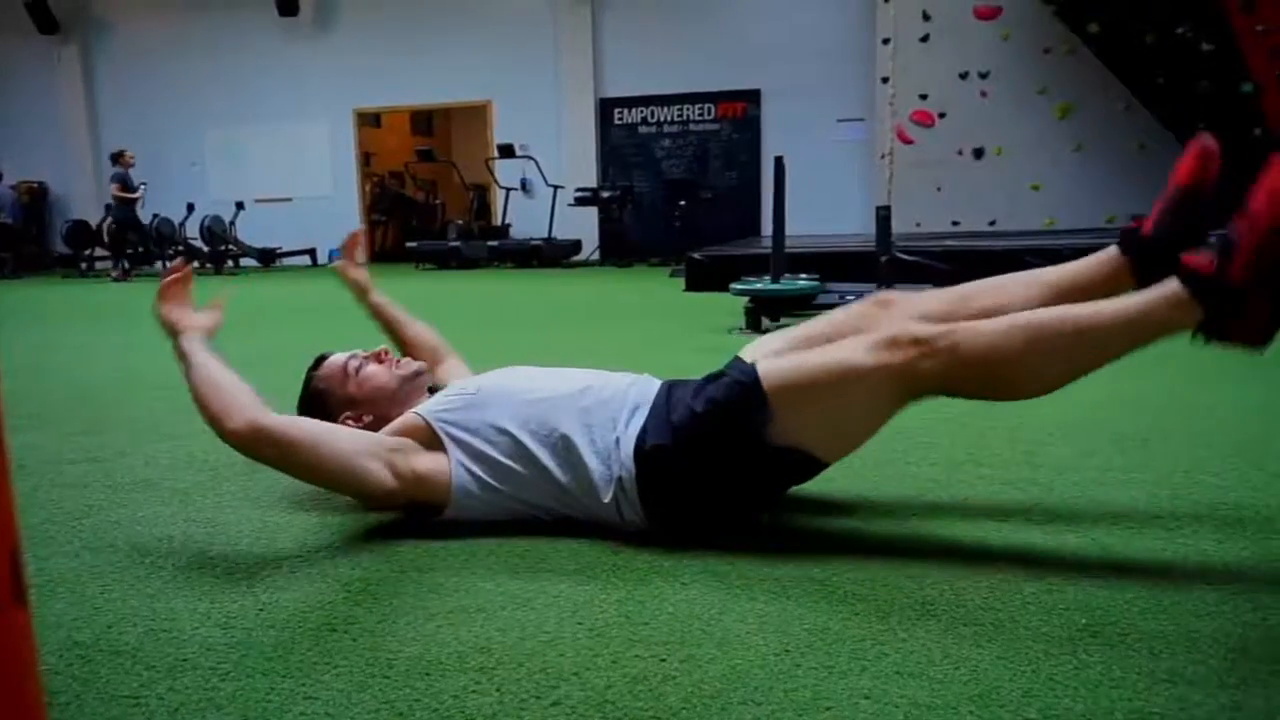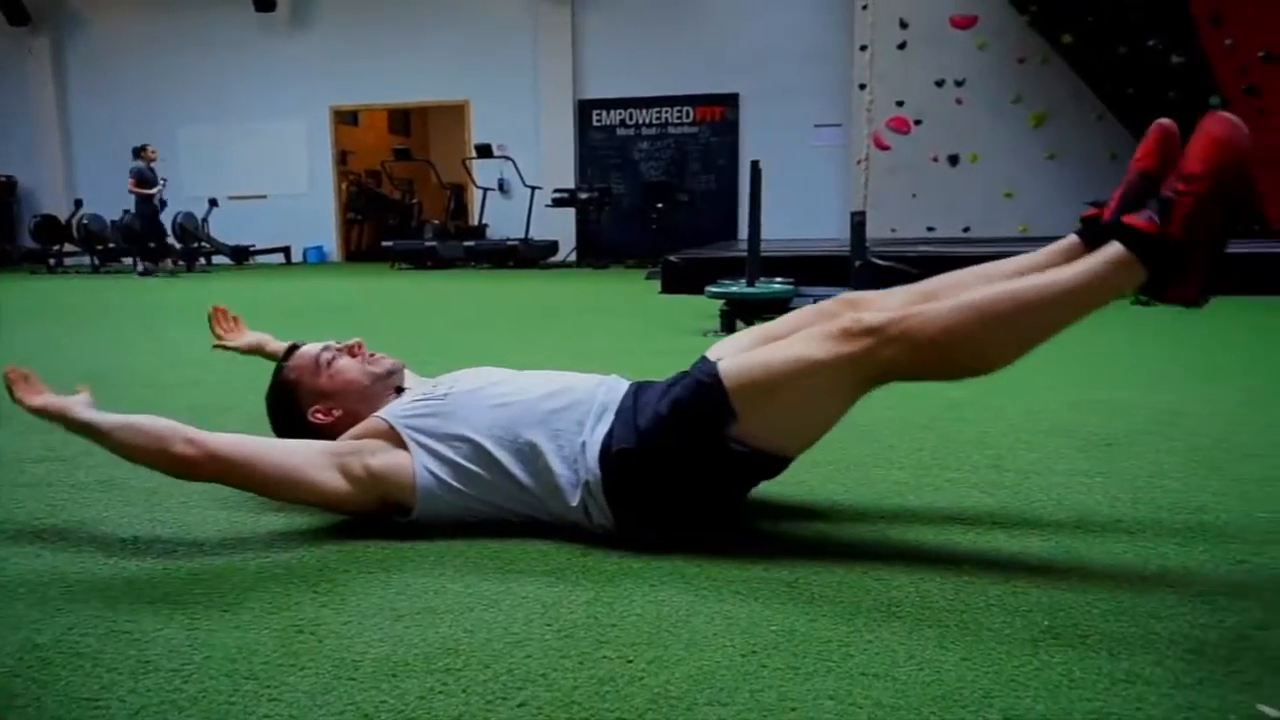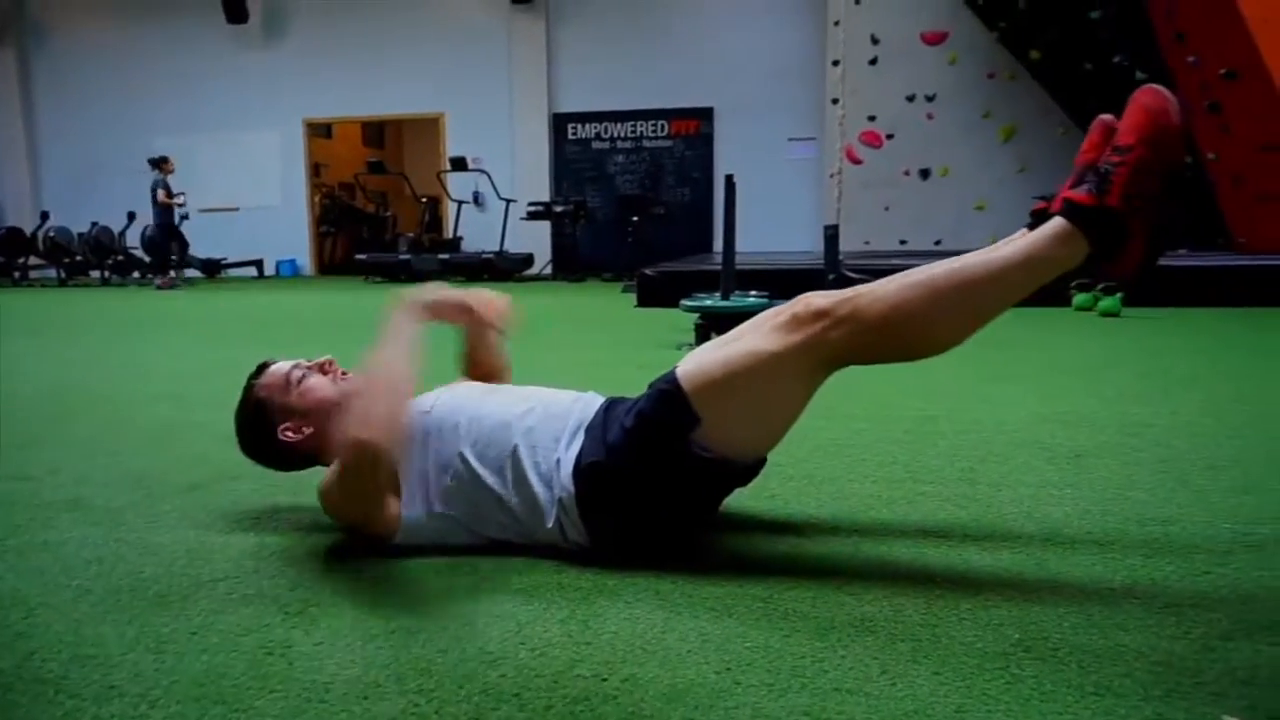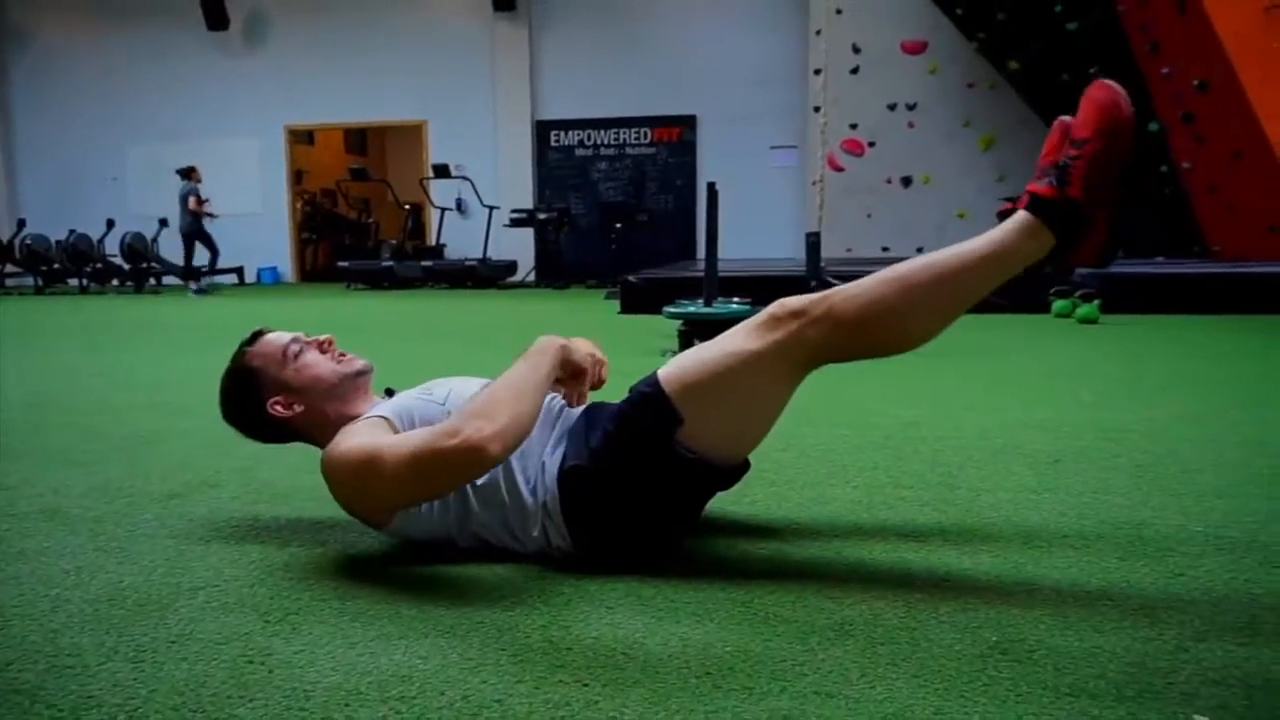
dt=0.5s
person 1, frame 1
left shoulder: (456, 406)
right shoulder: (400, 464)
left elbow: (435, 352)
right elbow: (256, 427)
left wrist: (368, 289)
right wrist: (196, 341)
left hip: (686, 420)
right hip: (677, 465)
left knee: (898, 312)
right knee: (918, 348)
left ankle: (1143, 257)
person 1, frame 2
left shoulder: (416, 405)
right shoulder: (360, 462)
left elbow: (348, 365)
right elbow: (199, 448)
left wrist: (259, 343)
left hip: (647, 416)
right hip: (644, 464)
left knee: (854, 310)
right knee: (874, 338)
left ankle: (1099, 243)
right ankle: (1144, 254)
person 1, frame 3
left shoulder: (404, 435)
right shoulder: (353, 487)
left elbow: (490, 378)
right elbow: (371, 441)
left wrist: (477, 321)
right wrist: (410, 313)
left hip: (625, 449)
right hip: (619, 483)
left knee: (820, 317)
right knee: (822, 322)
left ankle: (1067, 226)
right ankle: (1088, 231)
person 1, frame 4
left shoulder: (393, 418)
right shoulder: (353, 458)
right elbow: (478, 445)
left wrist: (559, 369)
right wrist: (547, 350)
left hip: (611, 453)
right hip: (604, 486)
left knee: (802, 321)
right knee: (797, 323)
left ankle: (1032, 223)
right ankle: (1047, 222)
